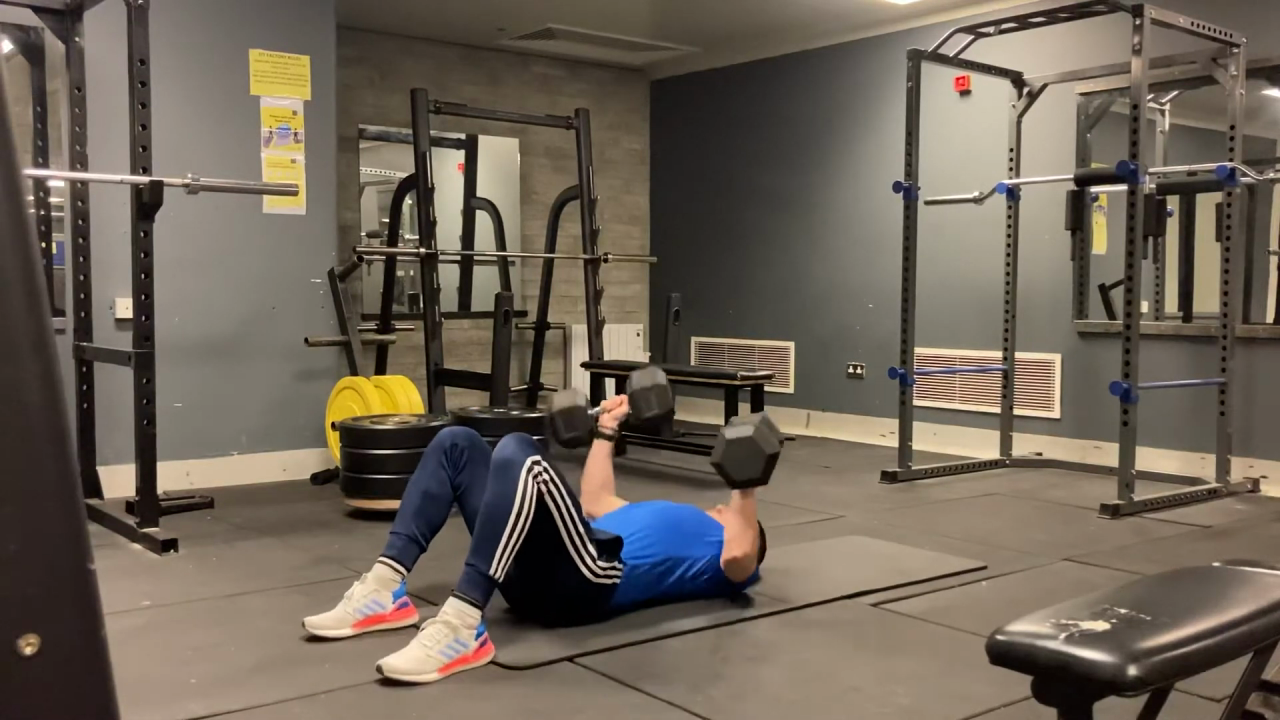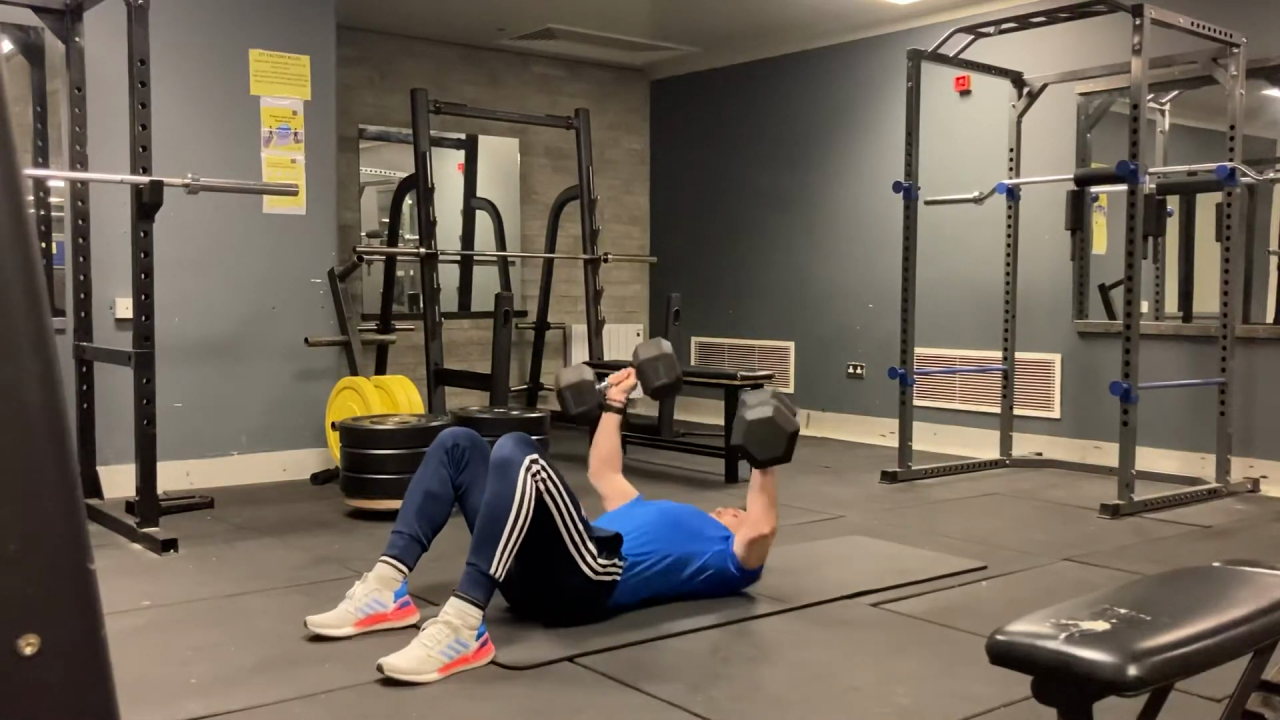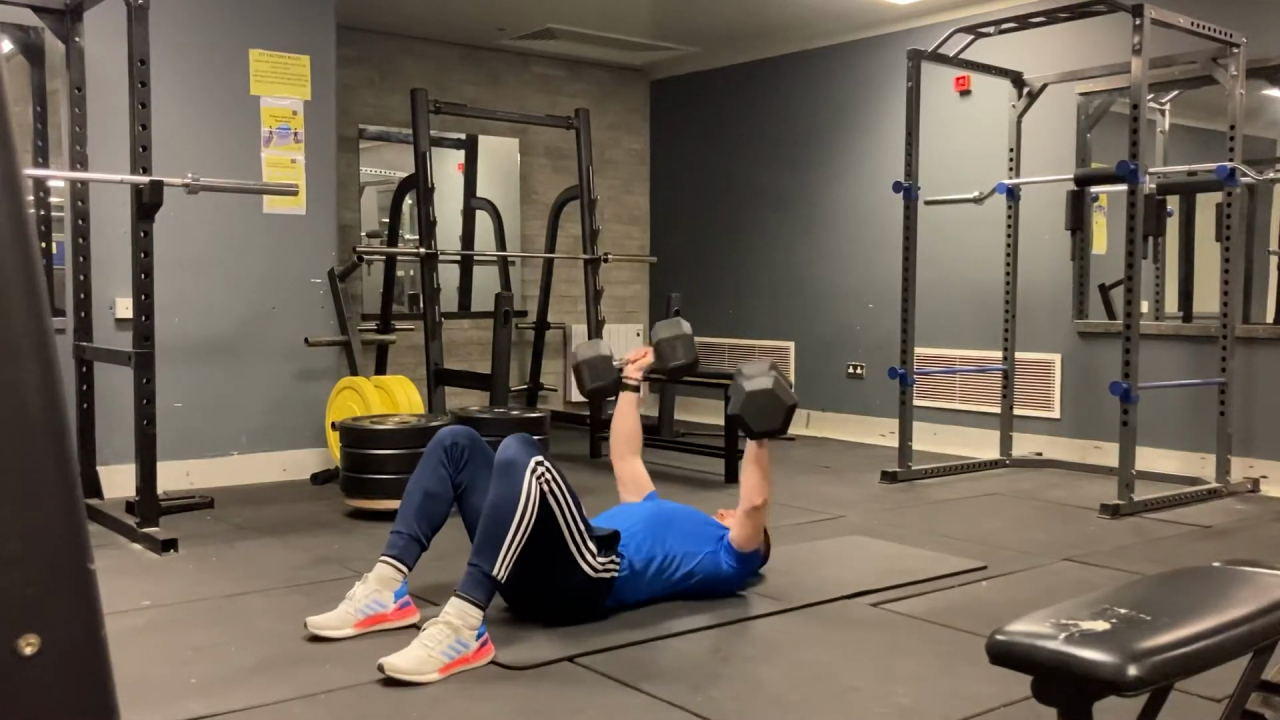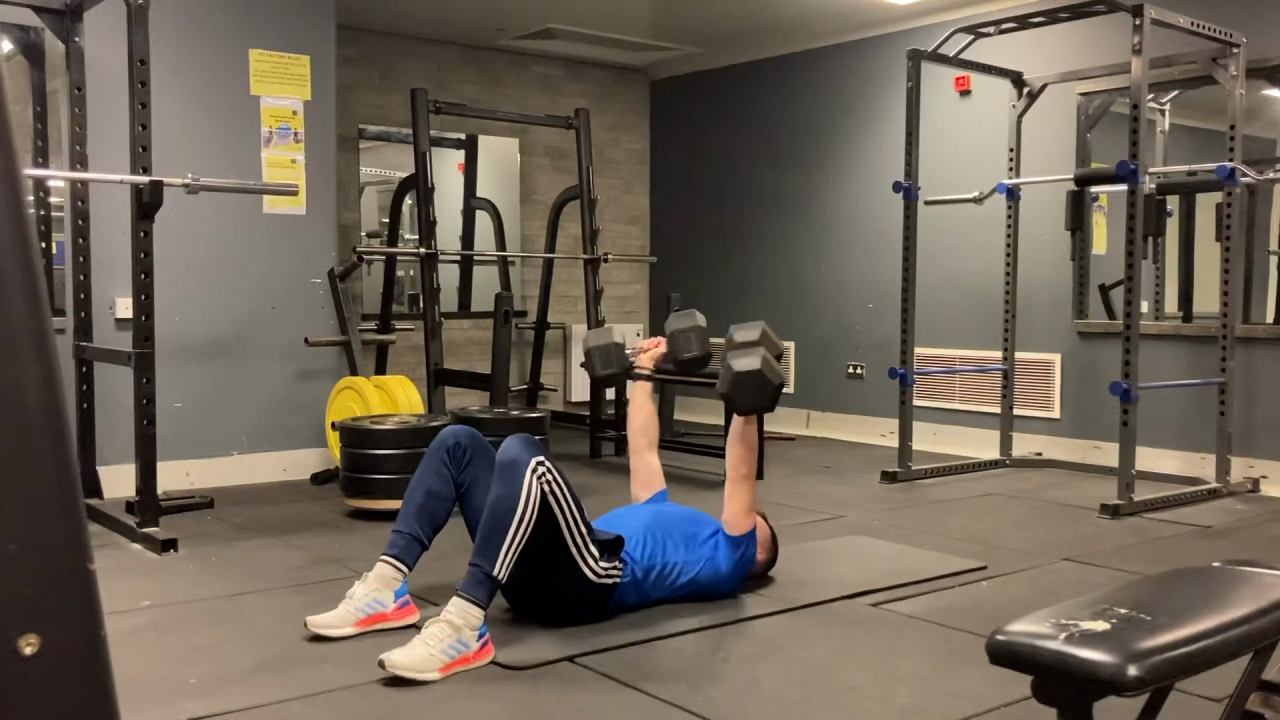
dt=0.3s
person 1, frame 1
left shoulder: (731, 566)
right shoulder: (675, 526)
left elbow: (739, 554)
right elbow: (595, 503)
left wrist: (745, 481)
right wrist: (606, 431)
left hip: (587, 578)
right hip: (534, 571)
left knee: (518, 453)
right knee: (457, 443)
left ankle: (461, 627)
right ankle: (385, 590)
person 1, frame 2
left shoulder: (730, 560)
right shoulder: (664, 522)
left elbow: (762, 531)
right elbow: (604, 477)
left wrist: (763, 461)
right wrist: (614, 404)
left hip: (591, 579)
right hip: (537, 570)
left knee: (517, 452)
right knee: (457, 444)
left ankle: (462, 626)
right ankle: (387, 589)
person 1, frame 3
left shoulder: (728, 561)
right shoulder: (668, 521)
left elbow: (754, 505)
right elbow: (625, 460)
left wrist: (758, 434)
right wrist: (630, 383)
left hip: (588, 576)
right hip: (534, 569)
left knee: (521, 454)
right knee: (456, 441)
left ankle: (464, 626)
right ankle: (388, 589)
person 1, frame 4
left shoulder: (728, 559)
right shoulder: (671, 519)
left elbow: (740, 482)
right elbow: (644, 452)
left wrist: (746, 409)
right wrist: (643, 372)
left hip: (591, 578)
right hip: (536, 574)
left knee: (521, 454)
right knee: (458, 442)
left ankle: (464, 622)
right ankle: (387, 586)
